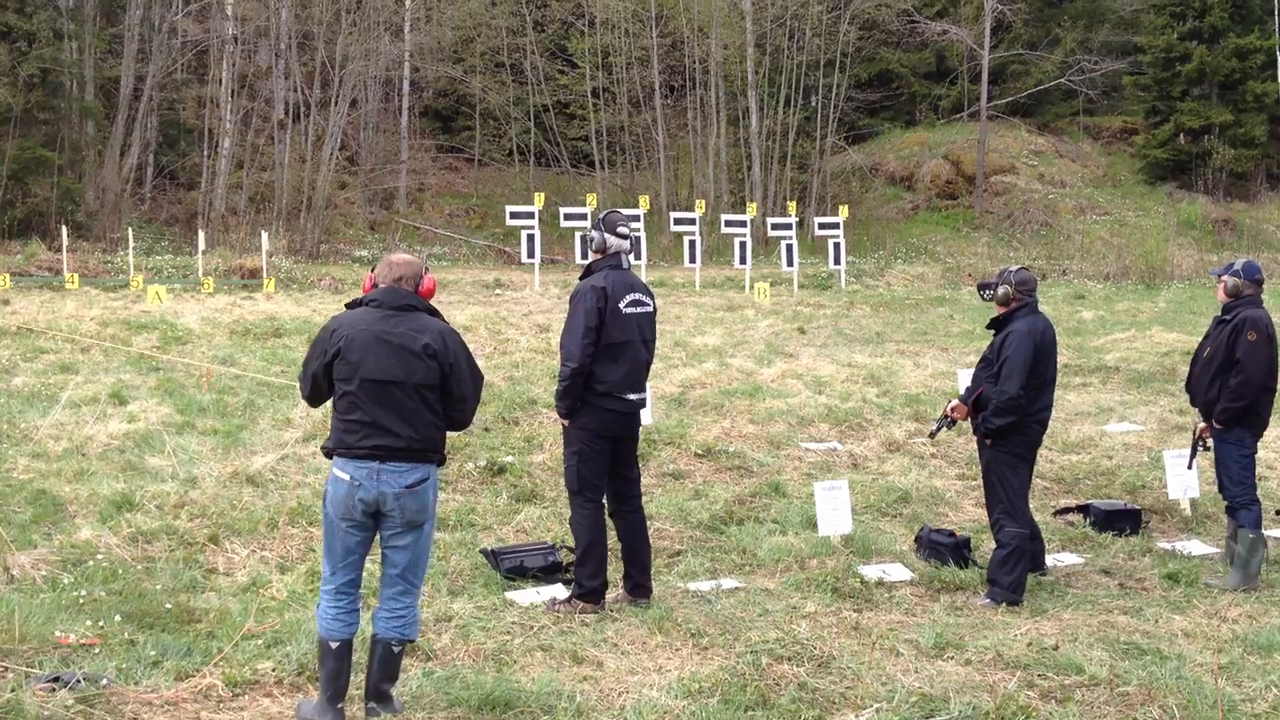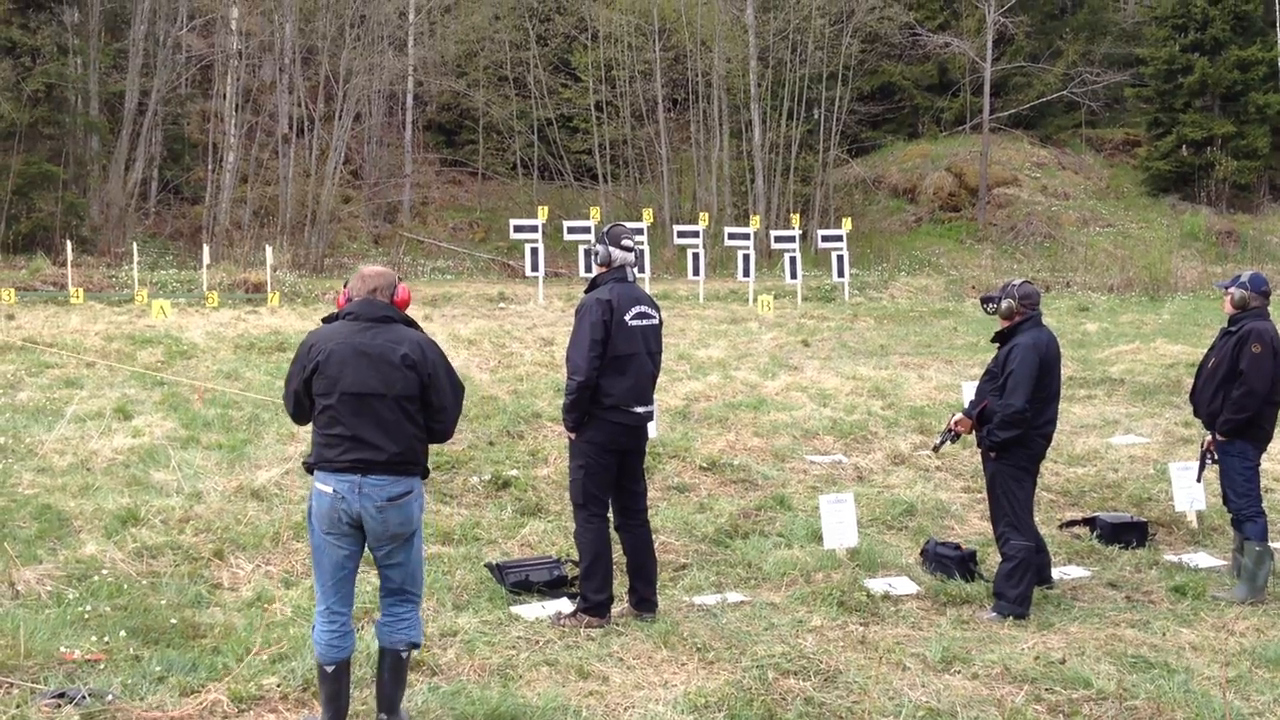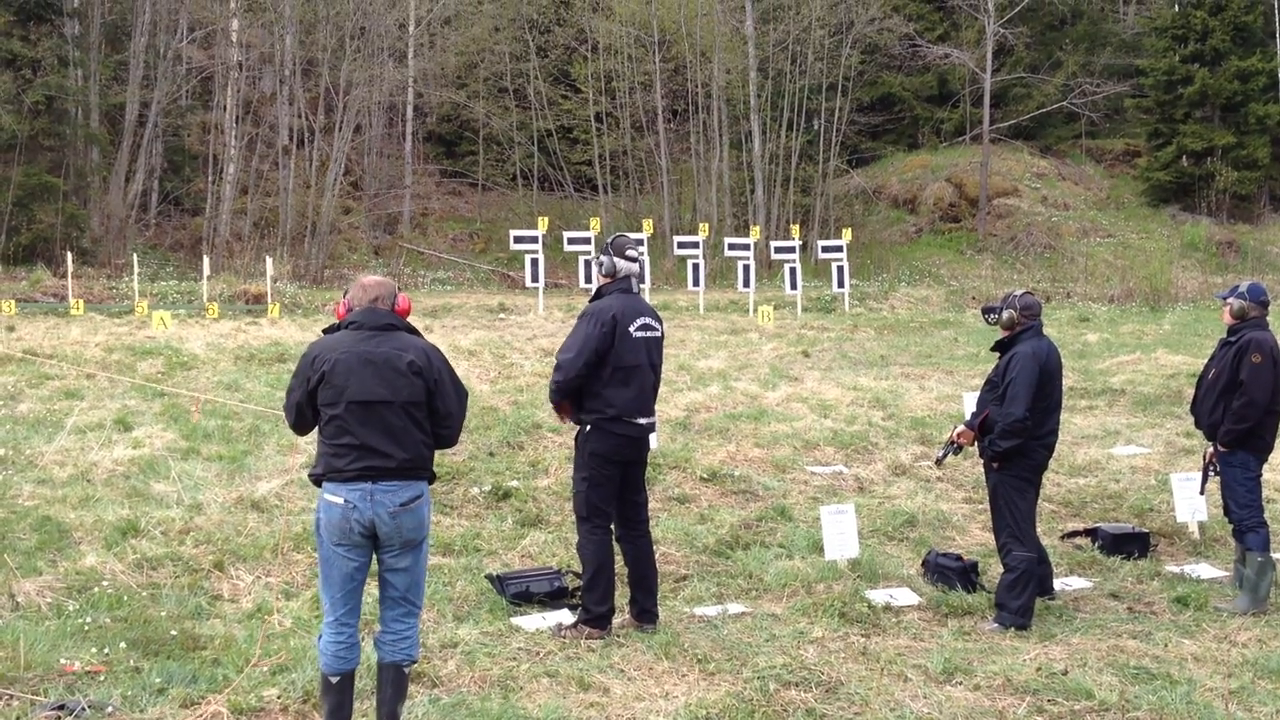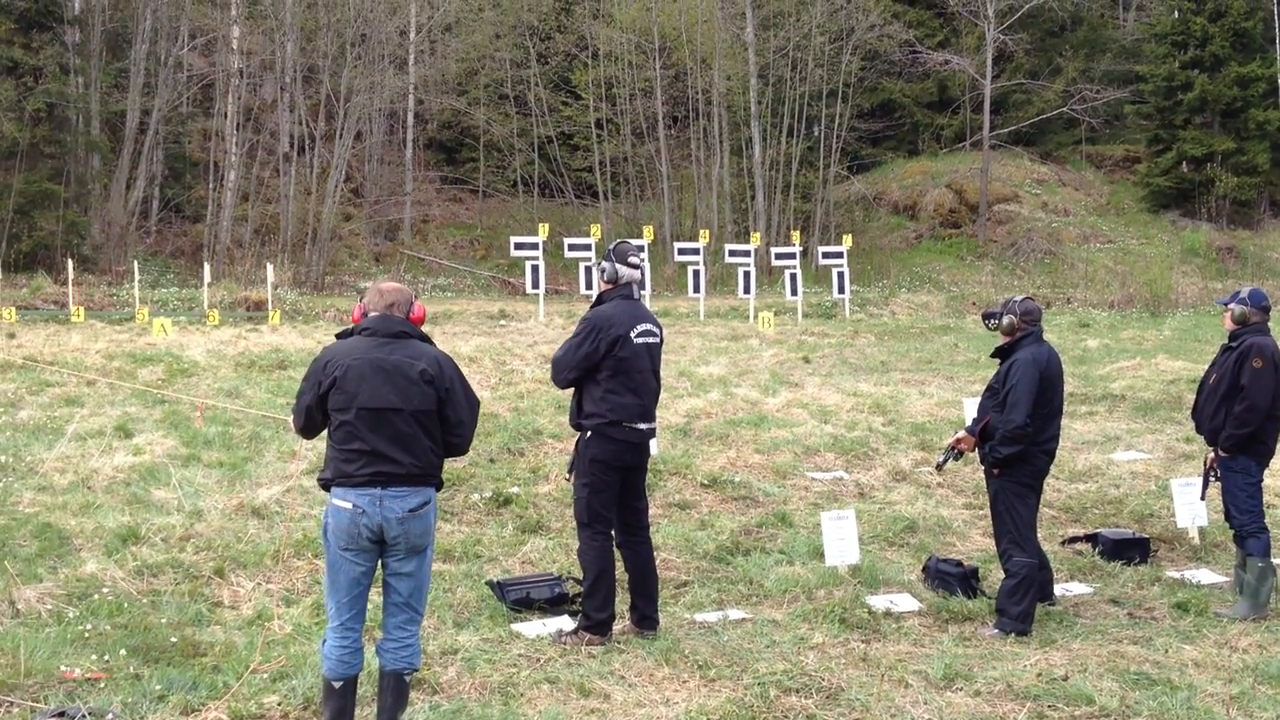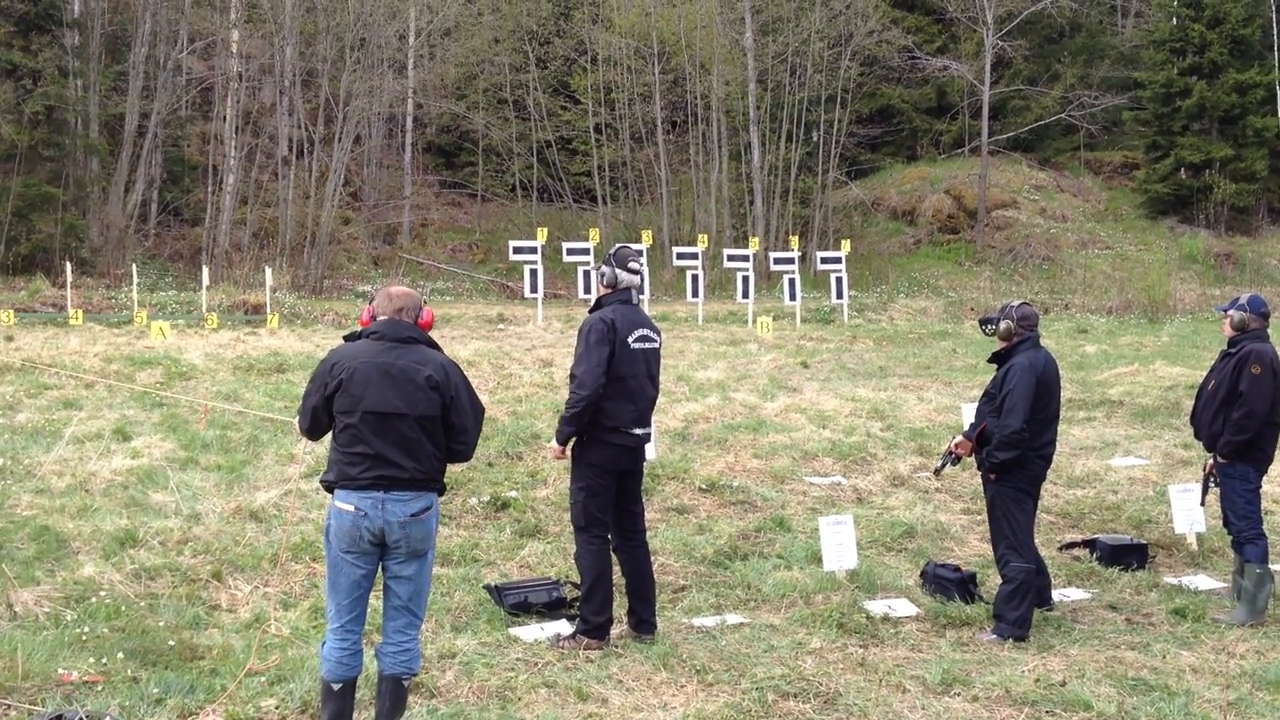
dt=0.5s
person 1, frame 1
left shoulder: (341, 327)
right shoulder: (440, 335)
left elbow: (311, 392)
right elbow: (462, 413)
left hip: (352, 473)
right hip: (414, 478)
left knee: (338, 588)
right knee: (400, 592)
person 1, frame 2
left shoulder: (319, 341)
right shoulder: (418, 346)
left elbow: (297, 410)
right elbow: (444, 425)
left hip: (333, 487)
right hip: (397, 489)
left knee: (332, 609)
right knee: (402, 600)
person 1, frame 3
left shoulder: (322, 352)
right shoulder: (422, 353)
left elbow: (298, 421)
right elbow: (449, 430)
left hip: (341, 497)
right hip: (406, 496)
left knee: (339, 620)
right knee: (400, 617)
person 1, frame 4
left shoulder: (334, 358)
right shoulder: (435, 362)
left elbow: (304, 424)
right elbow: (459, 439)
left hip: (350, 502)
right hip: (414, 502)
left knee: (343, 626)
right knee: (403, 625)
person 1, frame 5
left shoulder: (341, 360)
right shoulder: (441, 368)
left elbow: (309, 426)
right elbow: (463, 446)
left hip: (352, 504)
right hip: (415, 507)
left knee: (343, 627)
right knee: (402, 630)
person 2, frame 1
left shoulder: (593, 288)
right shoulder: (642, 291)
left elbow: (576, 356)
left wrist: (564, 405)
left hip: (593, 410)
right hip: (629, 408)
left knee: (586, 500)
right knee: (627, 498)
left ankle: (588, 594)
right ankle: (637, 587)
person 2, frame 2
left shoulder: (599, 301)
right shoulder: (648, 303)
left elbow: (582, 369)
left wrist: (572, 419)
left hip: (600, 424)
right hip: (636, 421)
left knee: (591, 513)
right knee: (633, 512)
left ankle: (593, 608)
right ankle: (643, 601)
person 2, frame 3
left shoulder: (601, 312)
right shoulder: (650, 315)
left elbow: (570, 368)
left wrist: (561, 399)
left hip: (602, 433)
right hip: (639, 431)
left knee: (594, 525)
right knee: (635, 522)
left ankle: (595, 620)
right ankle: (644, 612)
person 2, frame 4
left shoulder: (602, 317)
right shoulder: (650, 321)
left elbow: (562, 372)
left wrist: (585, 364)
left hip: (604, 439)
right hip: (640, 437)
left knee: (595, 531)
right knee: (635, 528)
left ankle: (595, 626)
right ankle: (645, 618)
person 2, frame 5
left shoulder: (601, 322)
right shoulder: (649, 327)
left elbow: (586, 386)
left wrist: (563, 434)
left hip: (599, 444)
right hip: (635, 442)
left knee: (592, 534)
right knee: (631, 532)
left ankle: (593, 630)
right ankle: (643, 622)
person 3, frame 1
left shoulder: (1020, 332)
right shoulder: (1034, 324)
left elbow: (1010, 393)
right elbow: (994, 376)
left wrist: (987, 427)
right wrist: (967, 400)
left hip: (1008, 433)
right hip: (1021, 429)
left knee: (1006, 509)
right knee: (1013, 501)
left ankle: (1004, 589)
right ankle: (1032, 559)
person 3, frame 2
left shoulder: (1025, 345)
right shoulder: (1037, 337)
left elbow: (1015, 406)
right elbow: (998, 390)
left wrist: (992, 441)
right wrist: (972, 413)
left hip: (1012, 446)
right hip: (1024, 442)
left knee: (1011, 522)
right knee: (1018, 514)
left ankle: (1011, 603)
right ankle: (1038, 573)
person 3, frame 3
left shoulder: (1024, 354)
right shoulder: (1039, 348)
left elbow: (1015, 415)
right elbow: (999, 401)
left wrist: (994, 450)
right wrist: (973, 425)
left hip: (1014, 457)
right hip: (1028, 452)
left knee: (1013, 533)
right knee: (1020, 525)
left ankle: (1013, 614)
right ankle: (1040, 584)
person 3, frame 4
left shoulder: (1025, 361)
right shoulder: (1040, 353)
left elbow: (1016, 421)
right elbow: (1001, 407)
left wrist: (996, 458)
right wrist: (974, 431)
left hip: (1015, 463)
right hip: (1030, 458)
left knee: (1014, 539)
right knee: (1022, 531)
left ankle: (1013, 620)
right ankle: (1041, 589)
person 3, frame 5
left shoulder: (1022, 366)
right shoulder: (1038, 359)
left elbow: (1013, 426)
right elbow: (998, 412)
left wrist: (992, 462)
right wrist: (971, 436)
left hip: (1012, 468)
right hip: (1027, 463)
left knee: (1011, 544)
right knee: (1019, 535)
left ankle: (1010, 625)
right ankle: (1039, 595)
person 4, frame 1
left shoulder: (1251, 321)
right shoulder: (1231, 318)
left elbow: (1249, 376)
left wrist: (1221, 416)
right wrist: (1210, 416)
left hip: (1237, 424)
right hip: (1227, 423)
left knee: (1241, 494)
right knee: (1232, 492)
left ankle: (1244, 573)
right ankle: (1234, 559)
person 4, frame 2
right shoulder: (1239, 329)
left elbow: (1252, 388)
left wrist: (1225, 428)
right wrist: (1216, 429)
left hip: (1242, 436)
right hip: (1232, 434)
left knee: (1247, 506)
right knee: (1238, 504)
left ankle: (1252, 586)
right ankle: (1241, 572)
person 4, frame 3
right shoulder: (1237, 340)
left elbow: (1252, 399)
left wrist: (1225, 439)
right wrist: (1217, 439)
left hip: (1242, 447)
right hip: (1232, 445)
left knee: (1247, 516)
right knee: (1238, 514)
right ankle: (1242, 582)
person 4, frame 4
right shoulder: (1239, 345)
left wrist: (1227, 444)
right wrist: (1218, 445)
left hip: (1244, 452)
right hip: (1233, 450)
left knee: (1249, 521)
right knee: (1239, 519)
right ankle: (1243, 586)
person 4, frame 5
right shoulder: (1238, 352)
left elbow: (1252, 410)
left wrist: (1225, 450)
right wrist: (1217, 451)
left hip: (1242, 458)
right hip: (1232, 457)
left knee: (1247, 528)
right knee: (1238, 526)
left ankle: (1252, 607)
right ankle: (1241, 593)
